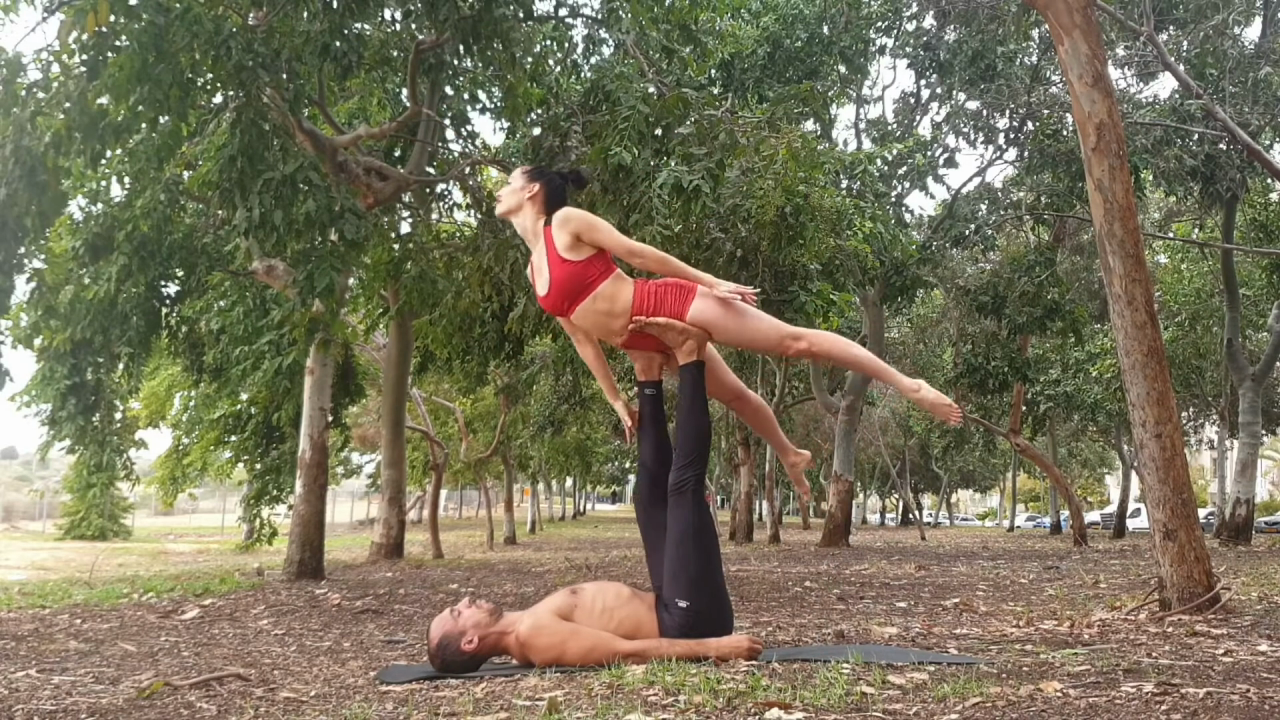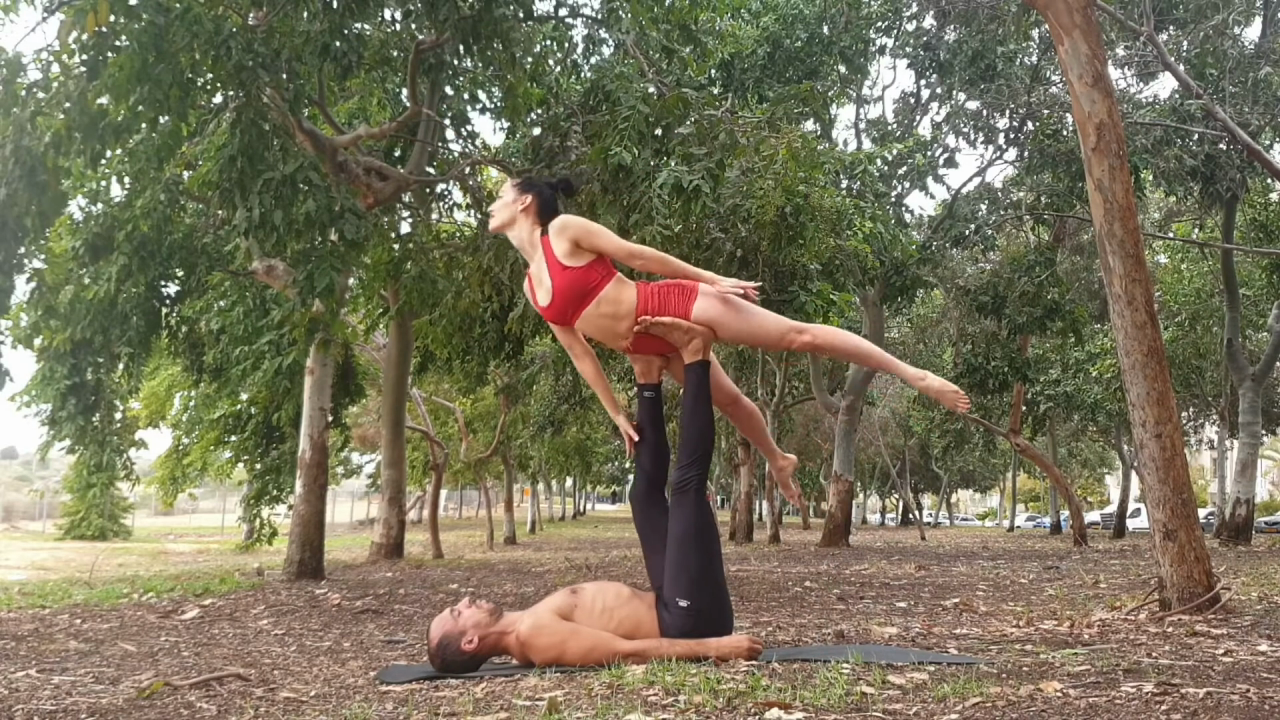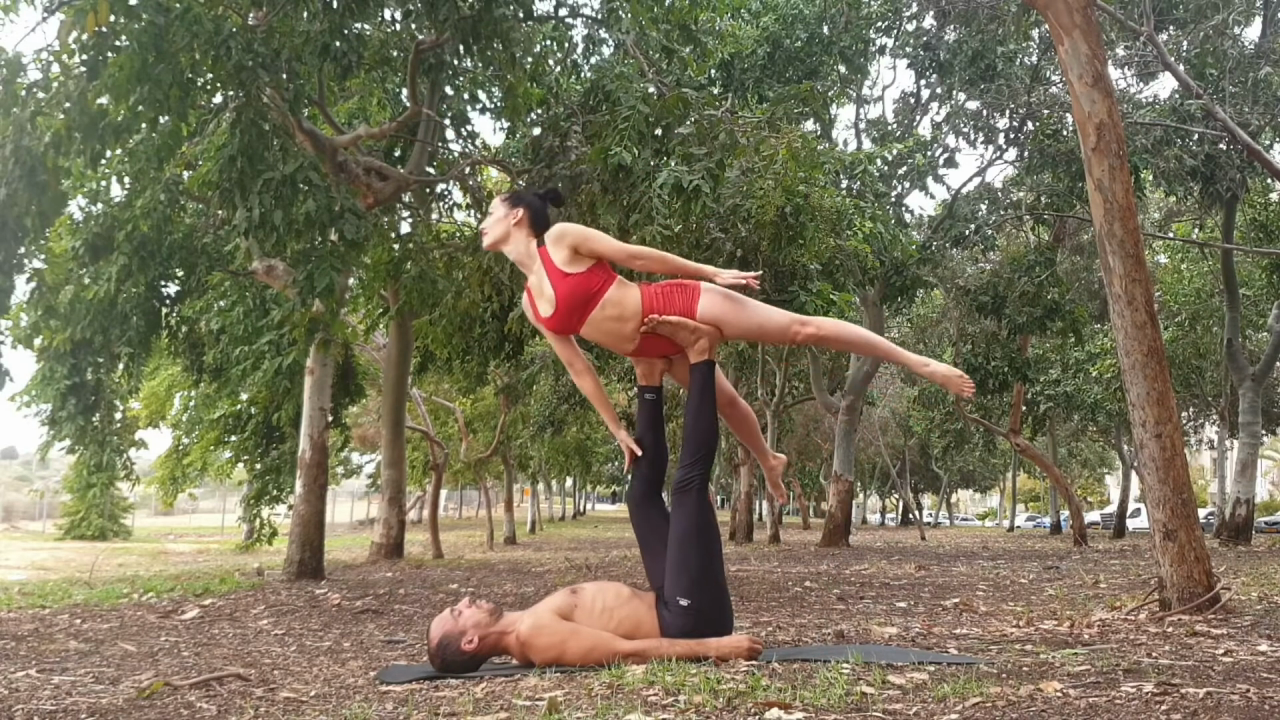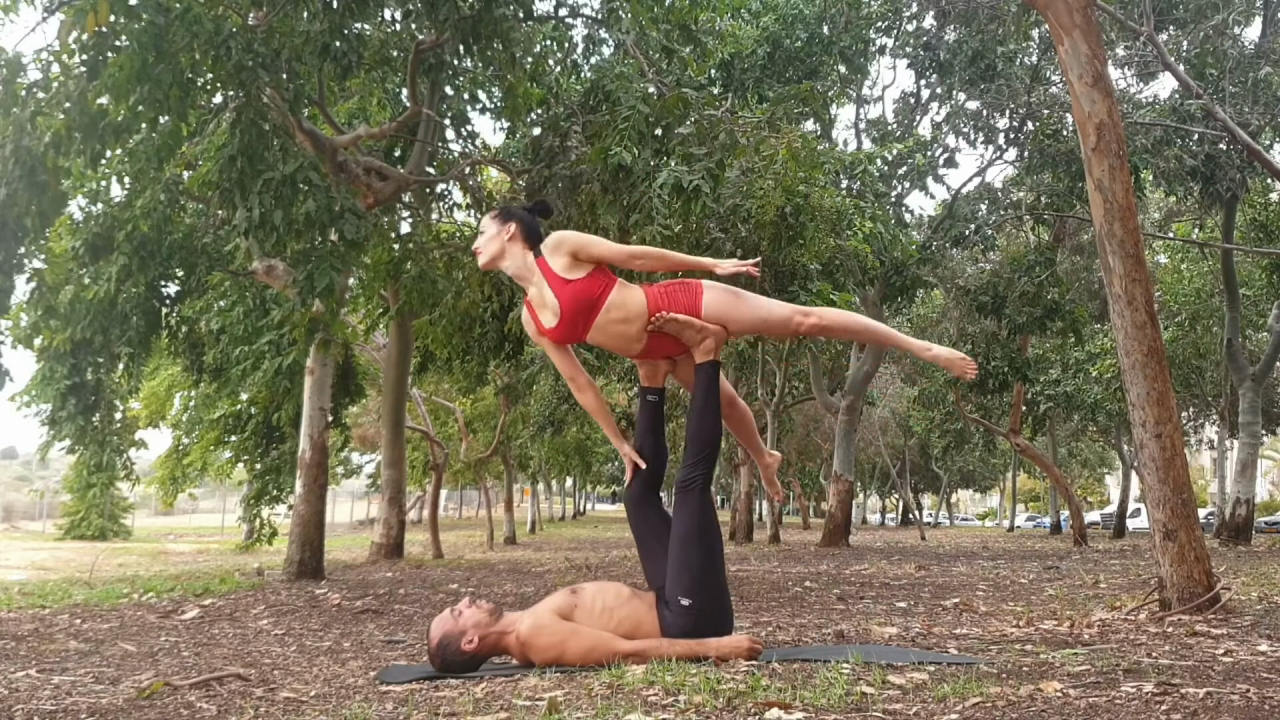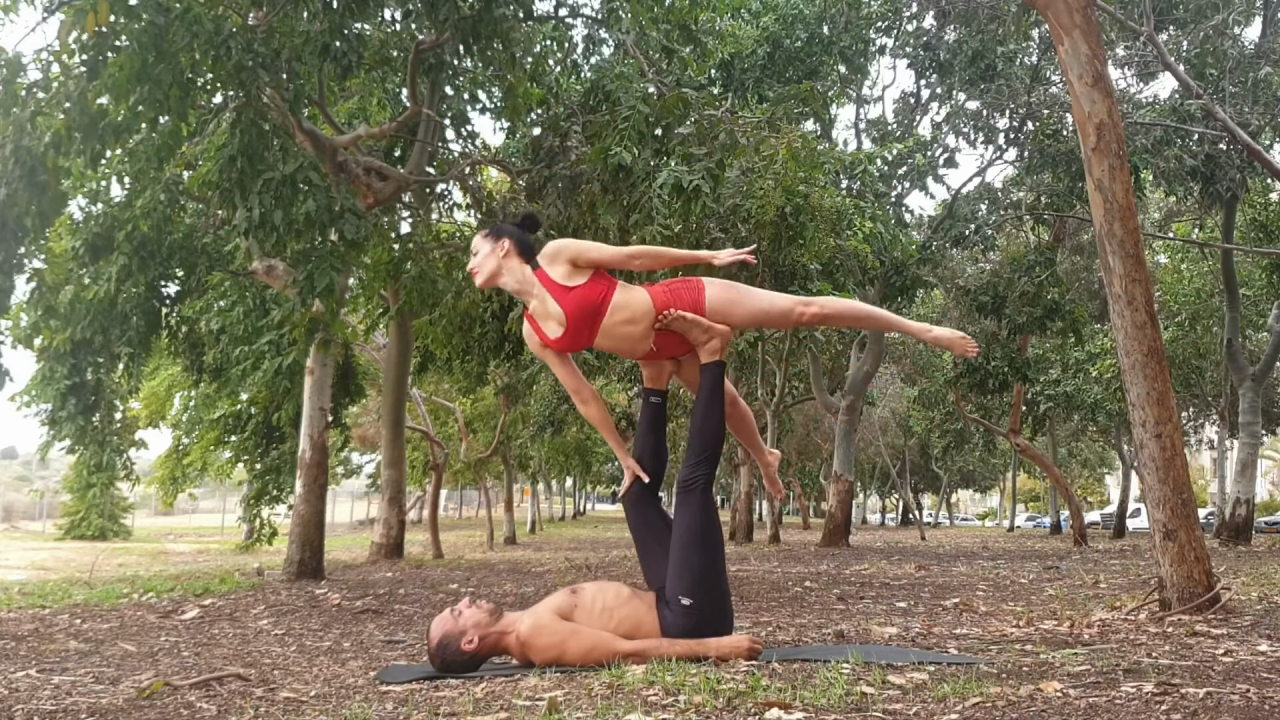
dt=0.1s
person 1, frame 1
left shoulder: (566, 221)
right shoulder: (535, 273)
left elbow: (636, 252)
right elbow: (582, 335)
left wrist: (711, 282)
right wrist: (615, 399)
left hip: (675, 305)
right hip: (653, 343)
left knee: (795, 341)
right knee: (731, 393)
left ankle: (907, 385)
right ankle: (788, 454)
person 1, frame 2
left shoulder: (564, 229)
right shoulder: (531, 284)
left elbow: (637, 254)
right elbow: (579, 351)
left wrist: (714, 279)
right wrist: (617, 415)
left hip: (676, 306)
right hip: (655, 345)
left knee: (798, 334)
right knee: (728, 399)
left ankle: (912, 374)
right ankle: (777, 460)
person 1, frame 3
left shoulder: (561, 239)
right shoulder: (531, 305)
left elbow: (638, 256)
right elbow: (579, 368)
left wrist: (713, 274)
right wrist: (617, 430)
left hip: (682, 306)
right hip: (663, 347)
left knee: (801, 329)
right knee: (724, 402)
left ankle: (917, 362)
right ankle: (767, 460)
person 1, frame 4
left shoulder: (560, 247)
right shoulder: (532, 318)
left elbow: (638, 255)
right elbow: (579, 382)
left wrist: (712, 264)
right wrist: (619, 443)
left hip: (684, 305)
right hip: (667, 348)
left knee: (803, 319)
right knee: (725, 403)
left ankle: (919, 347)
right ankle: (764, 459)
person 1, frame 5
left shoulder: (558, 255)
right shoulder: (534, 333)
left elbow: (635, 257)
right elbow: (584, 395)
left wrist: (709, 255)
right wrist: (624, 455)
left hip: (688, 303)
right hip: (668, 351)
left knee: (806, 310)
right knee: (723, 401)
left ankle: (920, 329)
right ankle: (764, 459)
person 2, frame 1
left shoulder: (530, 625)
right shoulder: (531, 635)
right elbow: (628, 652)
right wrist: (712, 647)
left hip: (677, 614)
right hip: (690, 623)
left knee: (651, 492)
right knee: (684, 487)
left ankle: (649, 373)
right ankle: (688, 356)
person 2, frame 2
left shoulder: (530, 624)
right shoulder: (532, 634)
right elbow: (628, 652)
right wrist: (712, 647)
left hip: (674, 612)
right hip: (689, 623)
left knee: (648, 494)
right knee: (687, 485)
left ankle: (648, 376)
right ankle: (694, 355)
person 2, frame 3
left shoulder: (529, 625)
right shoulder: (531, 634)
right elbow: (628, 652)
right wrist: (712, 646)
left hip: (675, 611)
right hip: (690, 624)
left knee: (643, 493)
right knee: (688, 485)
left ankle: (649, 378)
right ankle: (699, 356)
person 2, frame 4
left shoulder: (529, 624)
right shoulder: (532, 634)
right elbow: (628, 652)
right wrist: (712, 647)
left hip: (673, 610)
right hip: (689, 623)
left knee: (640, 495)
right knee: (691, 484)
left ankle: (652, 381)
right ankle: (704, 356)
person 2, frame 5
left shoulder: (529, 626)
right shoulder: (531, 634)
right elbow: (628, 653)
right wrist: (713, 646)
left hip: (676, 612)
right hip: (689, 623)
left knee: (638, 493)
right knee: (693, 484)
left ankle: (655, 382)
right ankle: (710, 356)
